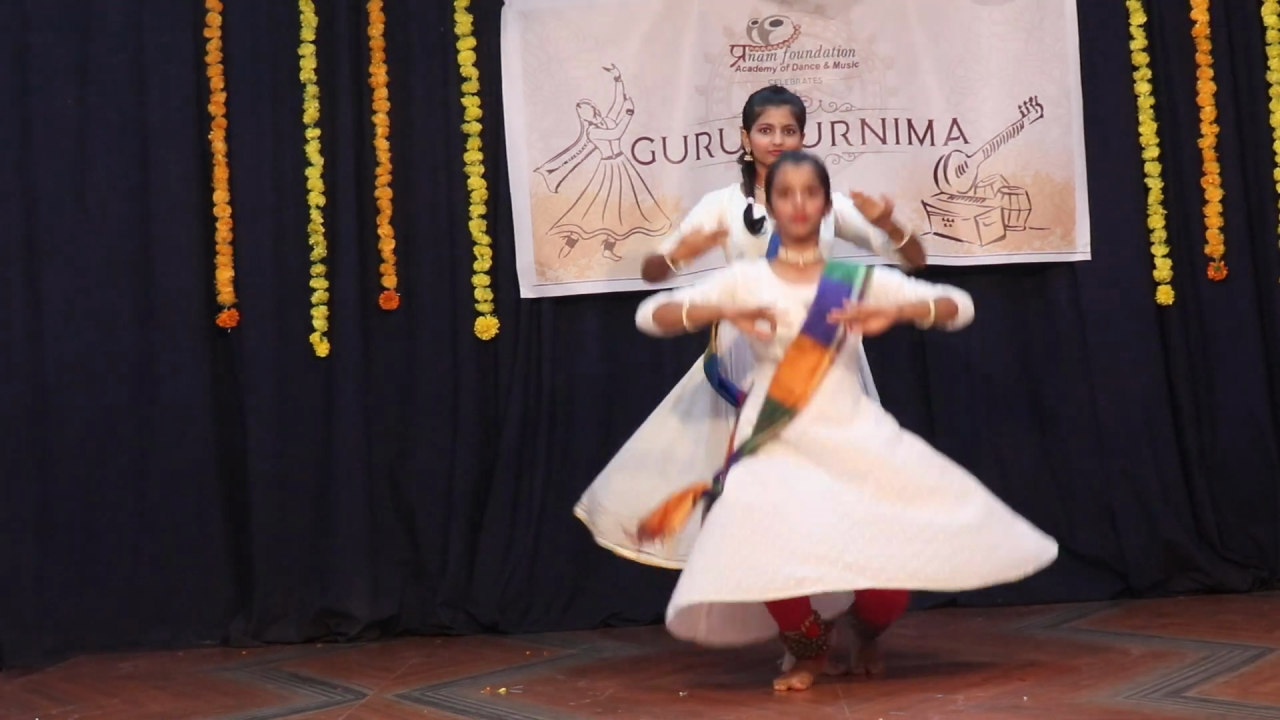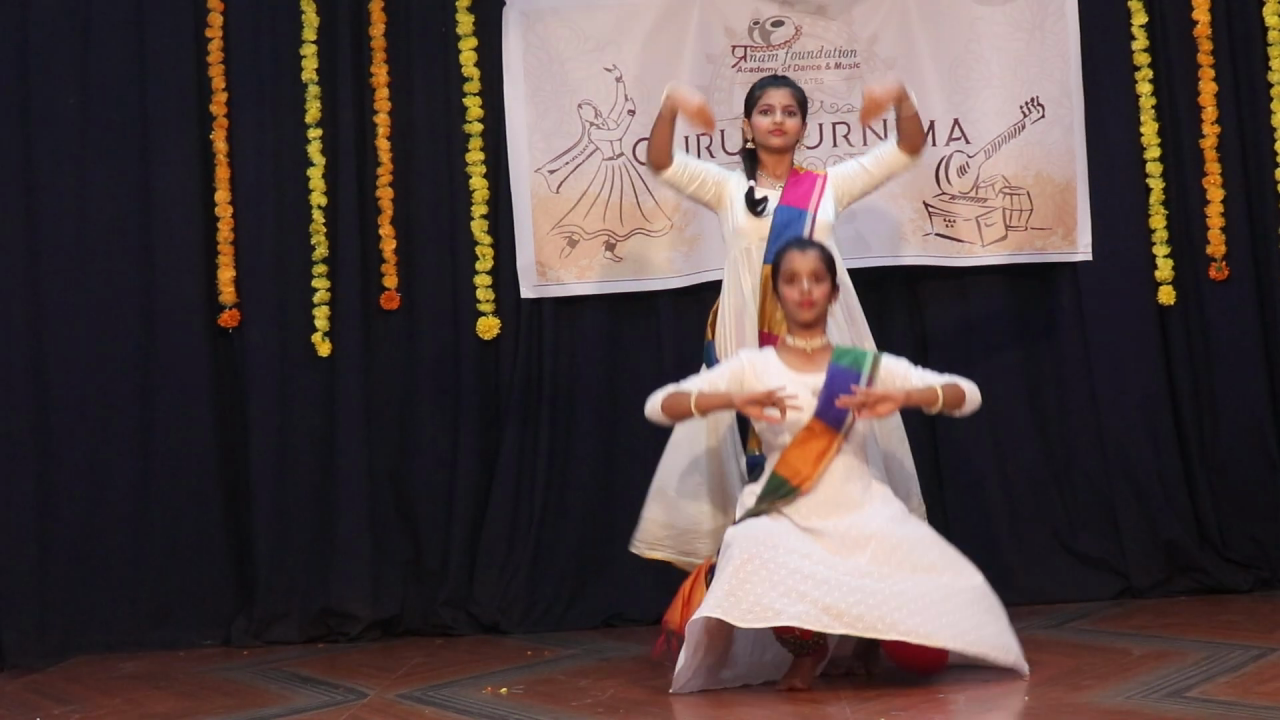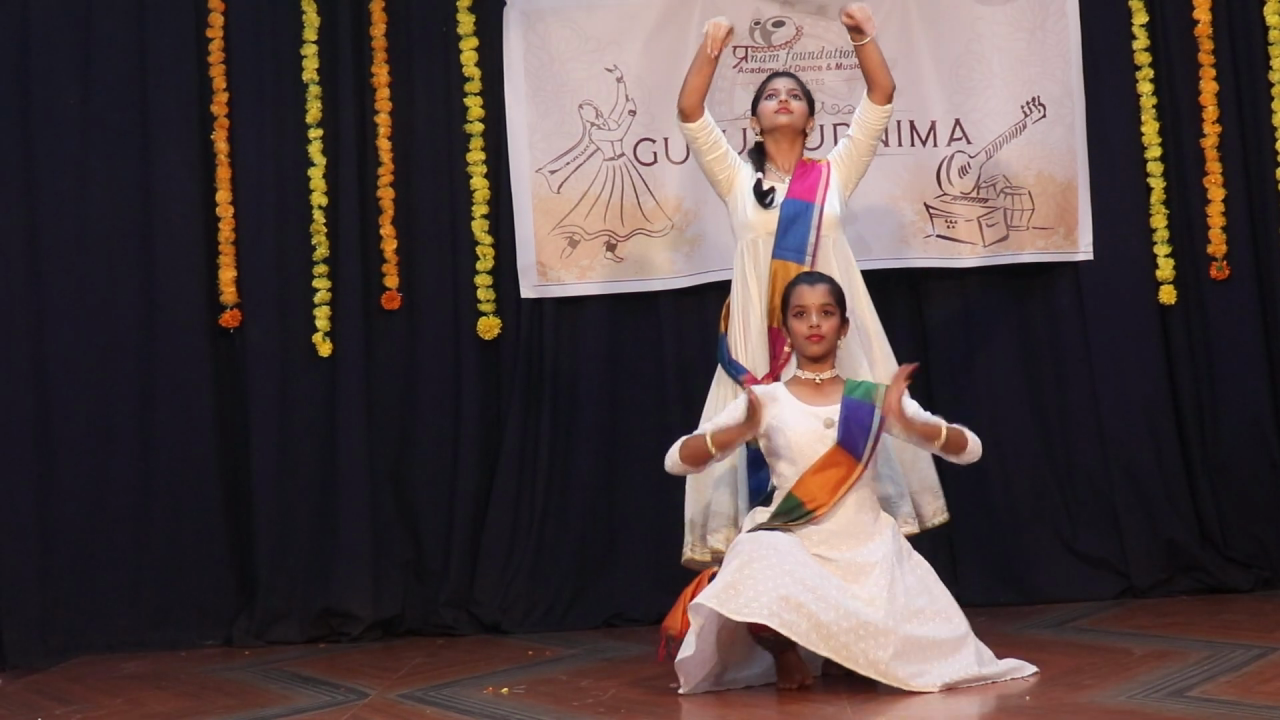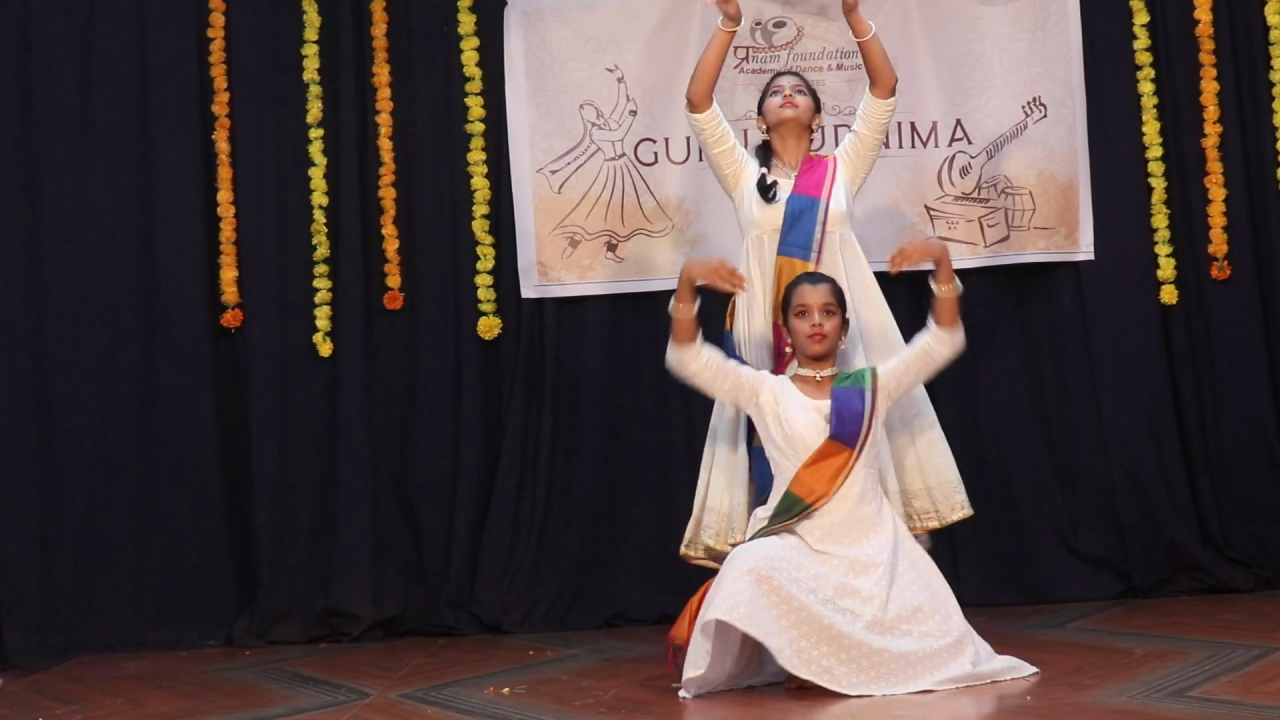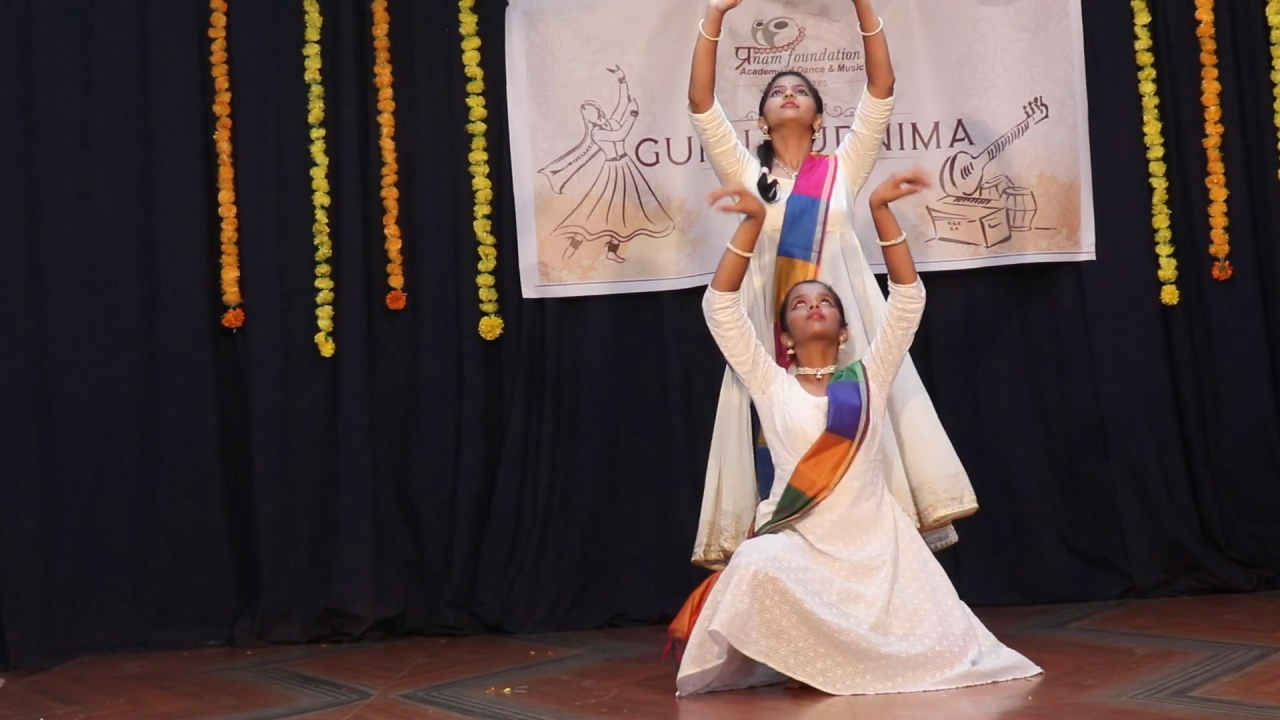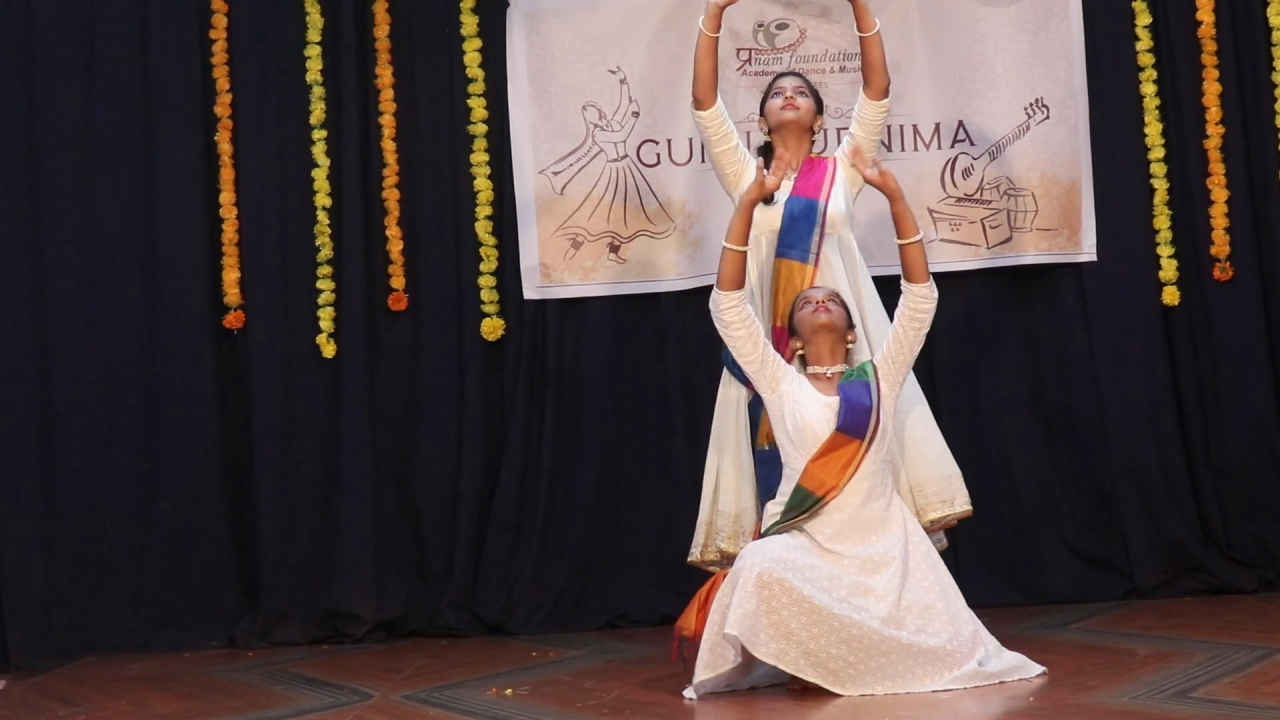
dt=0.3s
person 1, frame 1
left shoulder: (831, 204)
right shoulder: (721, 206)
left elbow: (913, 258)
right elbow: (652, 271)
left wrist: (890, 227)
right wrist: (680, 249)
right hip: (746, 373)
left ankle: (865, 631)
person 1, frame 2
left shoulder: (830, 185)
right shoulder: (728, 189)
left elbow: (907, 150)
right elbow: (659, 163)
left wrist: (900, 101)
right wrist: (669, 109)
right hip: (750, 350)
right knee: (756, 470)
person 1, frame 3
left shoulder: (835, 172)
right shoulder: (737, 178)
left elbow: (881, 96)
right elbow: (689, 111)
right wrist: (710, 47)
right hip: (760, 343)
right knee: (763, 458)
person 1, frame 4
left shoulder: (842, 168)
right shoulder: (744, 175)
left elbow: (884, 87)
right elbow: (698, 104)
left hip: (842, 334)
right hip: (767, 342)
right knee: (775, 469)
person 1, frame 5
left shoulder: (842, 168)
right shoulder: (745, 173)
left elbow: (881, 87)
right elbow: (700, 101)
left hip: (841, 334)
right hip: (770, 340)
right knee: (778, 472)
person 1, frame 6
left shoulder: (840, 171)
right shoulder: (744, 174)
left elbow: (877, 88)
right elbow: (704, 101)
right hip: (769, 341)
right knee: (778, 479)
person 2, frame 1
left shoulder: (862, 280)
right shoulder: (744, 280)
left elbow: (961, 307)
right elbow: (650, 316)
left wrist: (894, 313)
right wrist: (729, 314)
left hip: (855, 443)
right hip: (778, 448)
left knee: (902, 550)
right knee: (763, 550)
right ankle: (807, 650)
person 2, frame 2
left shoulder: (868, 367)
right shoulder: (752, 367)
left elbow: (967, 395)
right elbow: (658, 406)
left wrist: (902, 398)
right wrist: (731, 402)
left hip: (864, 521)
right hip: (786, 525)
left knee: (928, 643)
right knee: (751, 558)
left ankle: (868, 632)
right ankle: (806, 648)
person 2, frame 3
left shoulder: (876, 399)
right shoulder: (765, 402)
left elbow: (969, 448)
right elbow: (677, 460)
left wrist: (911, 425)
right wrist: (740, 431)
left hip: (869, 552)
right hip: (793, 550)
left knee: (934, 666)
right knee: (757, 560)
left ankle: (864, 642)
right ankle: (789, 652)
person 2, frame 4
left shoulder: (873, 387)
right shoulder: (766, 393)
left elbow: (945, 341)
right elbow: (685, 359)
left wrist: (942, 270)
right wrist: (687, 291)
left hip: (871, 546)
right hip: (795, 546)
left knee: (937, 655)
right knee: (755, 571)
left ankle: (852, 650)
right ankle: (799, 654)
person 2, frame 5
left shoulder: (869, 377)
right shoulder: (770, 384)
left elbow: (908, 297)
right elbow: (720, 305)
left wrist: (880, 209)
right wrist: (752, 222)
left hip: (875, 540)
right hip: (798, 542)
left knee: (940, 652)
right knee: (757, 571)
left ankle: (861, 642)
right ankle: (800, 654)
person 2, frame 6
left shoulder: (880, 376)
right shoulder: (779, 383)
left elbow: (921, 295)
right elbow: (727, 305)
left wrist: (893, 196)
right wrist: (750, 202)
left hip: (883, 539)
right hip: (805, 541)
left knee: (940, 652)
right knee: (761, 568)
left ankle: (858, 647)
right ankle: (803, 655)
person 3, frame 1
left shoulder: (608, 120)
right shoulder: (592, 132)
left elbow: (619, 100)
right elbow: (617, 133)
left wrist: (618, 79)
right wrist: (628, 113)
left hip: (621, 166)
right hip: (609, 169)
left knee: (619, 205)
right knee: (596, 205)
left ankle: (608, 248)
right ankle: (570, 242)
person 3, frame 2
left shoulder: (609, 121)
right shoulder: (593, 133)
left elbow: (620, 101)
right elbow: (618, 134)
left wrist: (619, 79)
right wrist: (629, 114)
left hip: (622, 166)
right hip: (610, 169)
left knee: (619, 206)
right knee: (599, 206)
left ankle: (609, 249)
right ankle: (571, 242)
person 3, frame 3
left shoulder: (609, 121)
right shoulder: (594, 133)
left elbow: (621, 101)
right elbow: (618, 135)
left wrist: (620, 80)
right wrist: (630, 114)
left hip: (623, 166)
right hip: (611, 169)
left knee: (619, 207)
right knee: (600, 206)
left ankle: (610, 249)
right ankle: (573, 242)
person 3, frame 4
left shoulder: (610, 122)
right shoulder: (595, 133)
left elbow: (622, 101)
right elbow: (619, 135)
left wrist: (621, 80)
right wrist: (631, 115)
left hip: (624, 167)
right hip: (612, 170)
left knee: (619, 208)
right knee: (599, 206)
left ankle: (611, 250)
right ankle: (573, 243)
person 3, frame 5
left shoulder: (612, 122)
right shoulder: (596, 133)
left elbow: (623, 102)
right elbow: (620, 135)
left wrist: (622, 80)
right wrist: (632, 114)
left hip: (625, 167)
right hip: (613, 170)
left knee: (621, 207)
right knee: (602, 206)
left ankle: (612, 250)
right ankle: (574, 243)
person 3, frame 6
left shoulder: (613, 123)
right shoulder: (597, 134)
left elbow: (624, 102)
right elbow: (622, 136)
left wrist: (623, 81)
right wrist: (633, 116)
left hip: (626, 168)
right hip: (614, 171)
left knee: (621, 209)
right knee: (601, 207)
left ankle: (613, 251)
right ankle: (575, 245)
